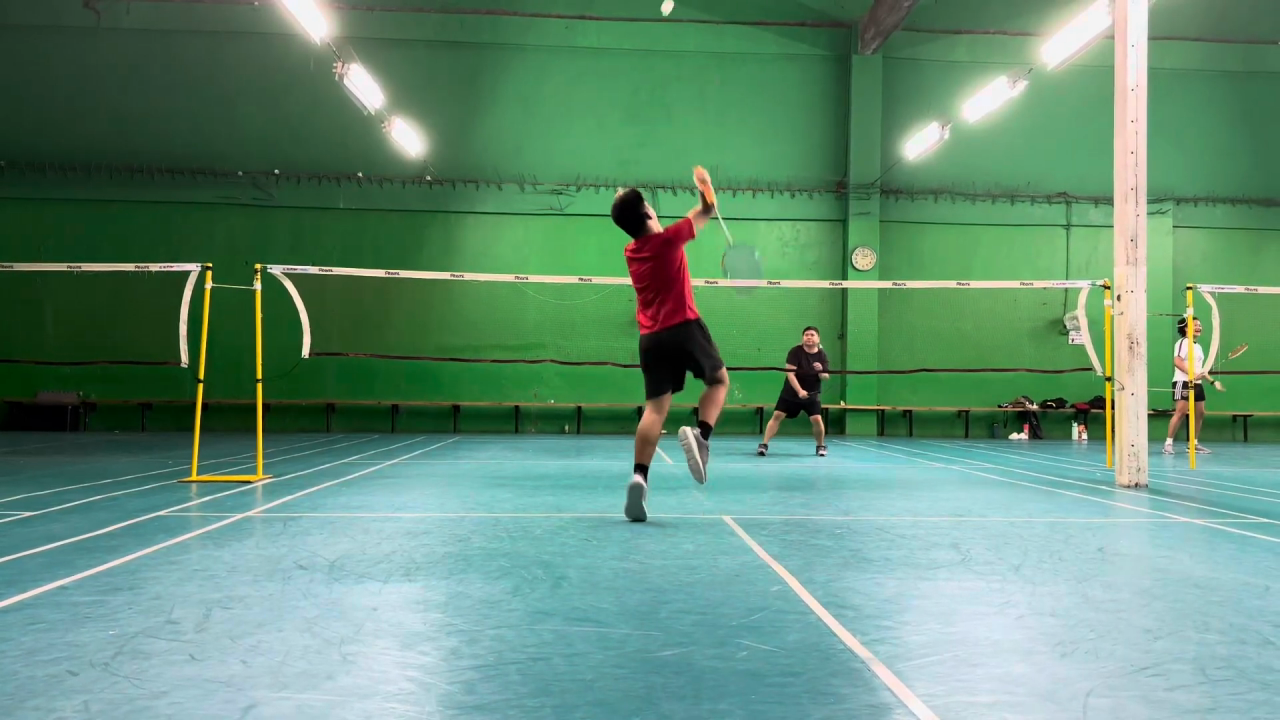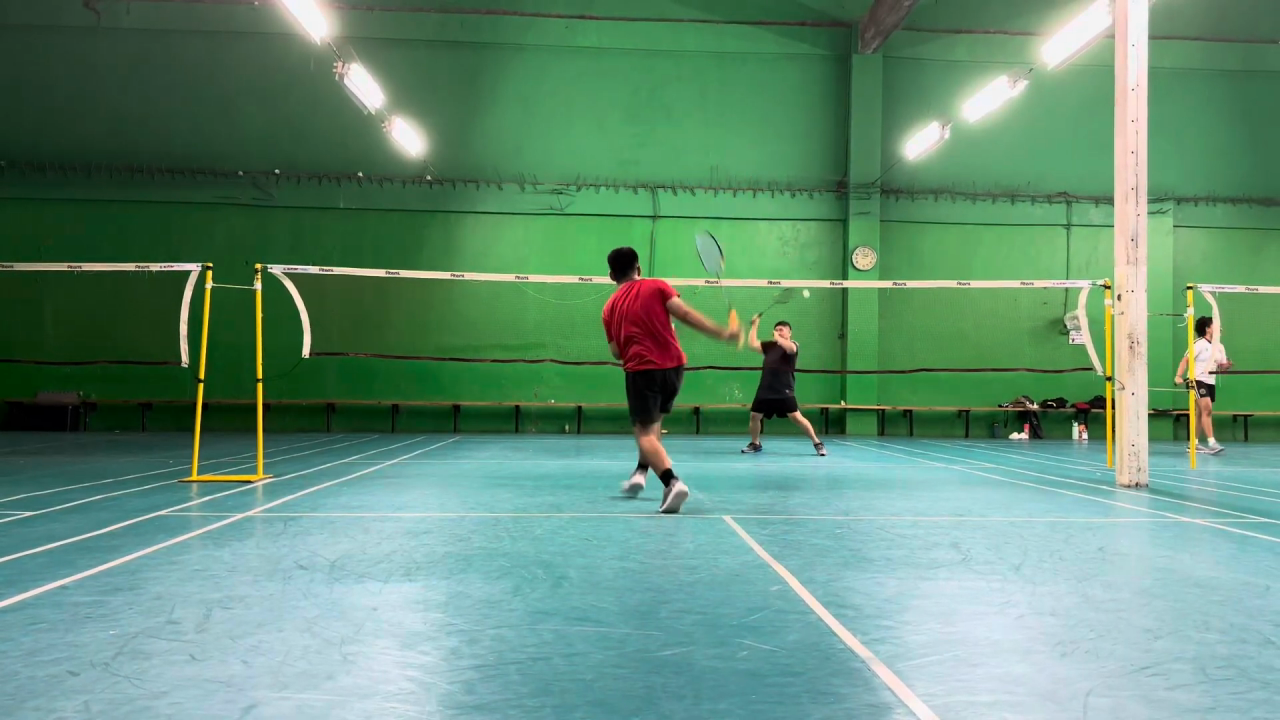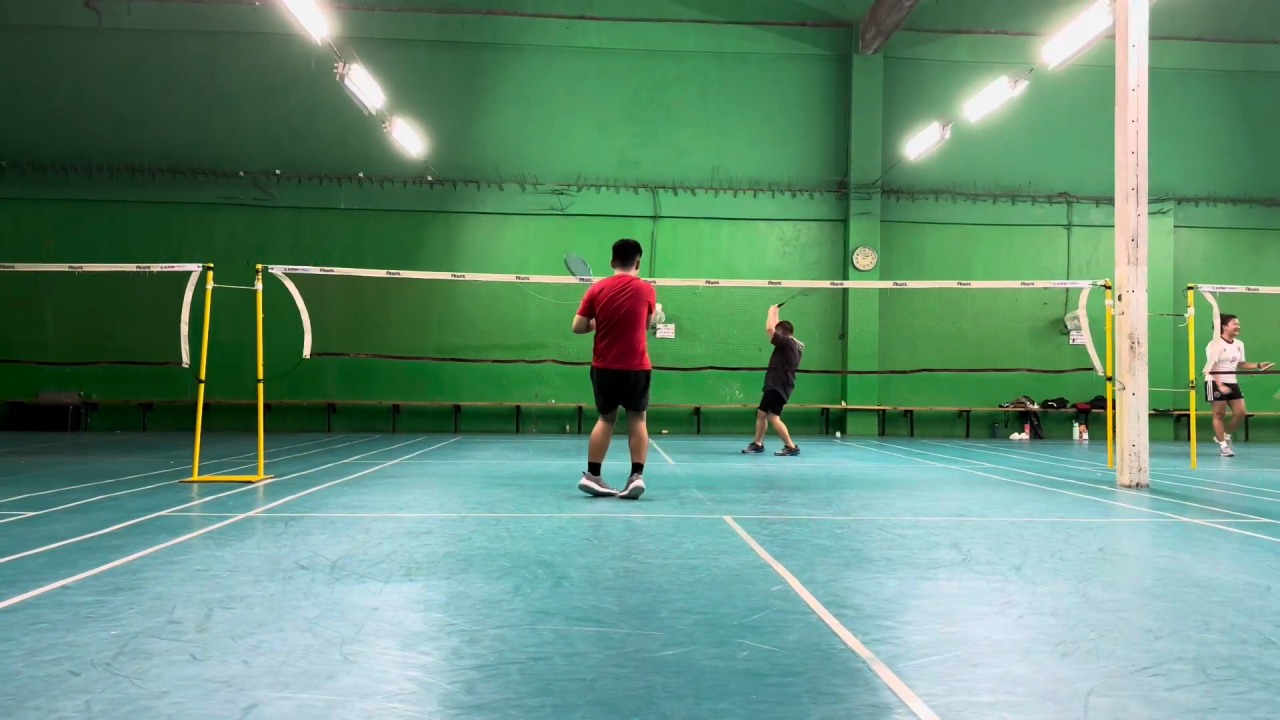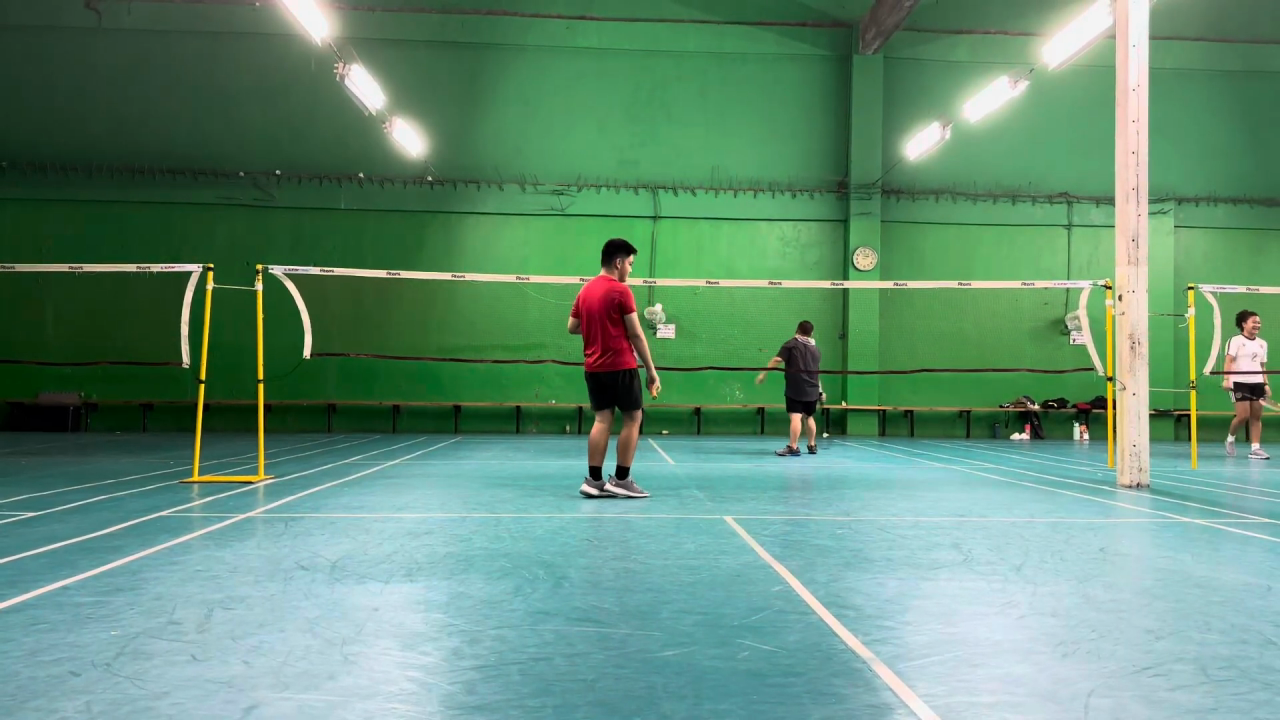
dt=0.5s
person 1, frame 1
left shoulder: (632, 251)
right shoulder: (666, 239)
right elbow: (706, 211)
left wrist: (627, 202)
right wrist: (705, 184)
left hip: (652, 338)
right hip: (683, 328)
left knee: (655, 409)
right knee: (719, 381)
left ankle: (640, 478)
right ankle: (700, 435)
person 1, frame 2
left shoulder: (610, 306)
right shoulder: (656, 287)
left elbow: (616, 351)
right elbow: (686, 314)
right wrist: (721, 332)
left hip: (641, 371)
right hip: (672, 367)
left knee: (645, 434)
right knee: (651, 422)
left ankle: (672, 483)
right ankle: (641, 473)
person 1, frame 3
left shoulder: (597, 289)
right shoulder: (647, 290)
left elbow: (578, 327)
left hip: (604, 367)
right hip: (637, 367)
left knee: (606, 420)
right knee: (638, 420)
left ankle: (592, 476)
right ankle: (636, 475)
person 1, frame 4
left shoulder: (585, 291)
right shoulder: (620, 291)
left elbow: (572, 327)
right elbow: (636, 334)
right wrist: (651, 370)
left hip: (593, 368)
right hip: (619, 366)
left knee: (602, 420)
right knee: (633, 418)
left ankle: (594, 480)
right ankle: (621, 480)
